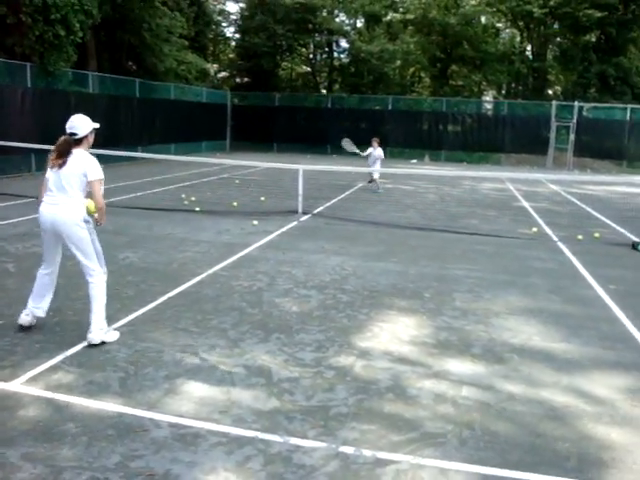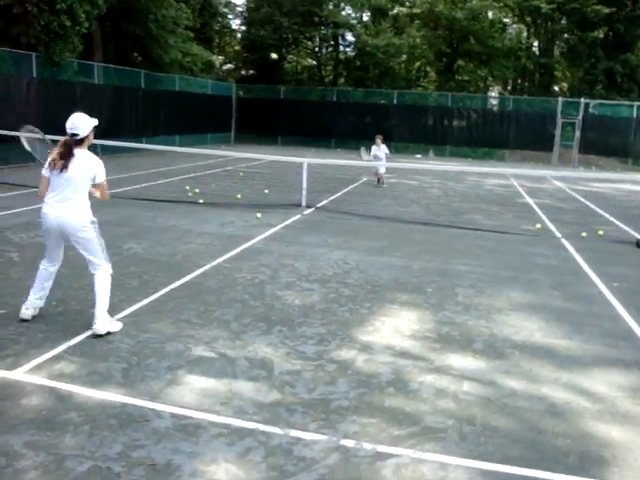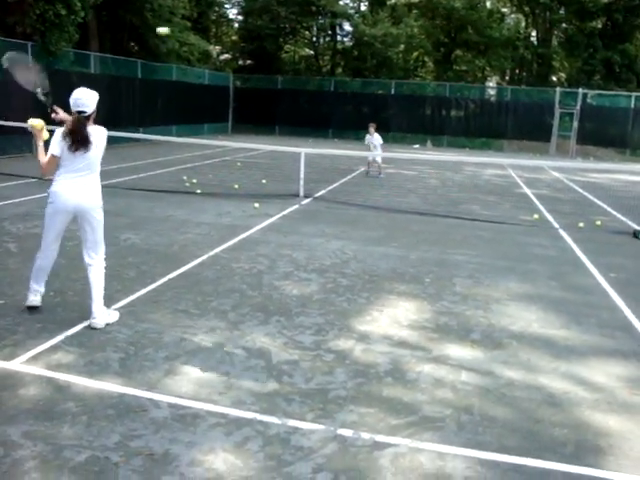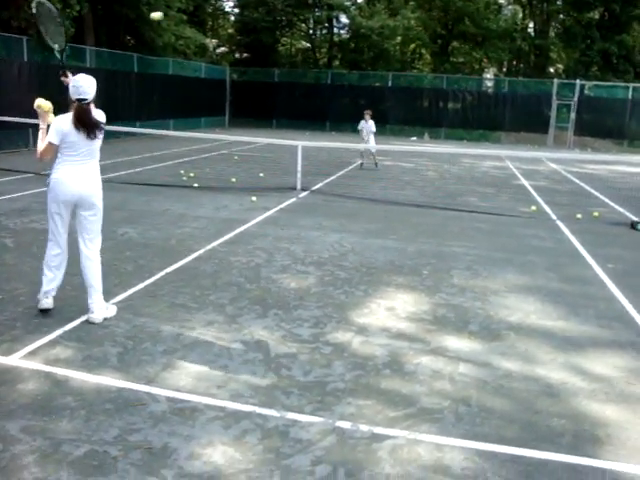
dt=0.2s
person 1, frame 1
left shoulder: (56, 158)
right shoulder: (90, 162)
left elbow: (44, 194)
right elbow: (99, 204)
right wrist: (100, 218)
left hip: (47, 215)
right hip: (71, 219)
left knee: (48, 266)
right knee: (96, 273)
left ankle: (30, 313)
right ankle: (97, 330)
person 1, frame 2
left shoulder: (54, 157)
right shoulder: (94, 162)
left elbow: (42, 193)
right elbow: (104, 196)
left hip: (51, 216)
right hip: (78, 219)
left knee: (50, 262)
right knee: (101, 268)
left ankle: (30, 307)
right ankle: (101, 321)
person 1, frame 3
left shoulder: (61, 135)
right shoulder: (100, 134)
left elbow: (46, 170)
left wrist: (39, 142)
right wrist: (67, 119)
left hip: (62, 196)
right hip: (90, 200)
left knee: (48, 247)
right knee: (94, 258)
left ankle: (35, 294)
right ankle: (98, 313)
person 1, frame 4
left shoulder: (61, 122)
right shoulder: (100, 119)
left elbow: (43, 156)
left wrist: (42, 125)
right wrist: (78, 85)
left hip: (62, 185)
right hip: (89, 188)
left knee: (56, 243)
right knee: (90, 247)
left ankle: (47, 296)
right ankle: (97, 308)
